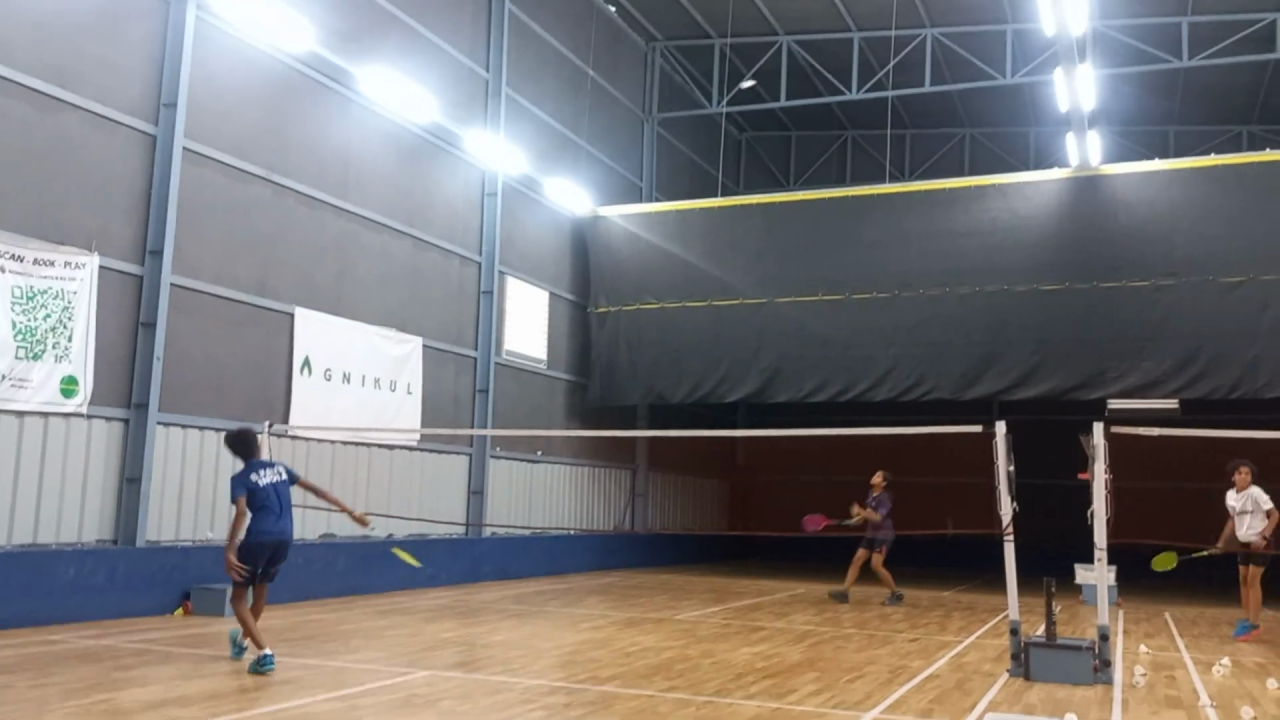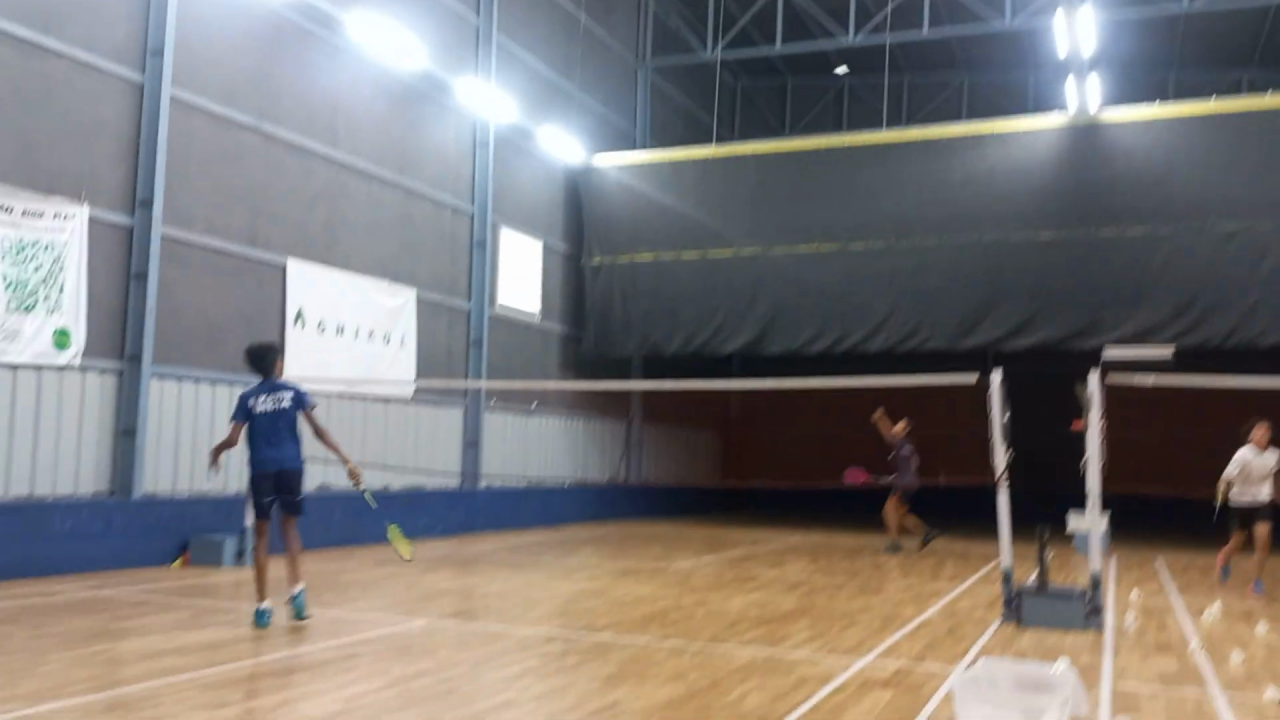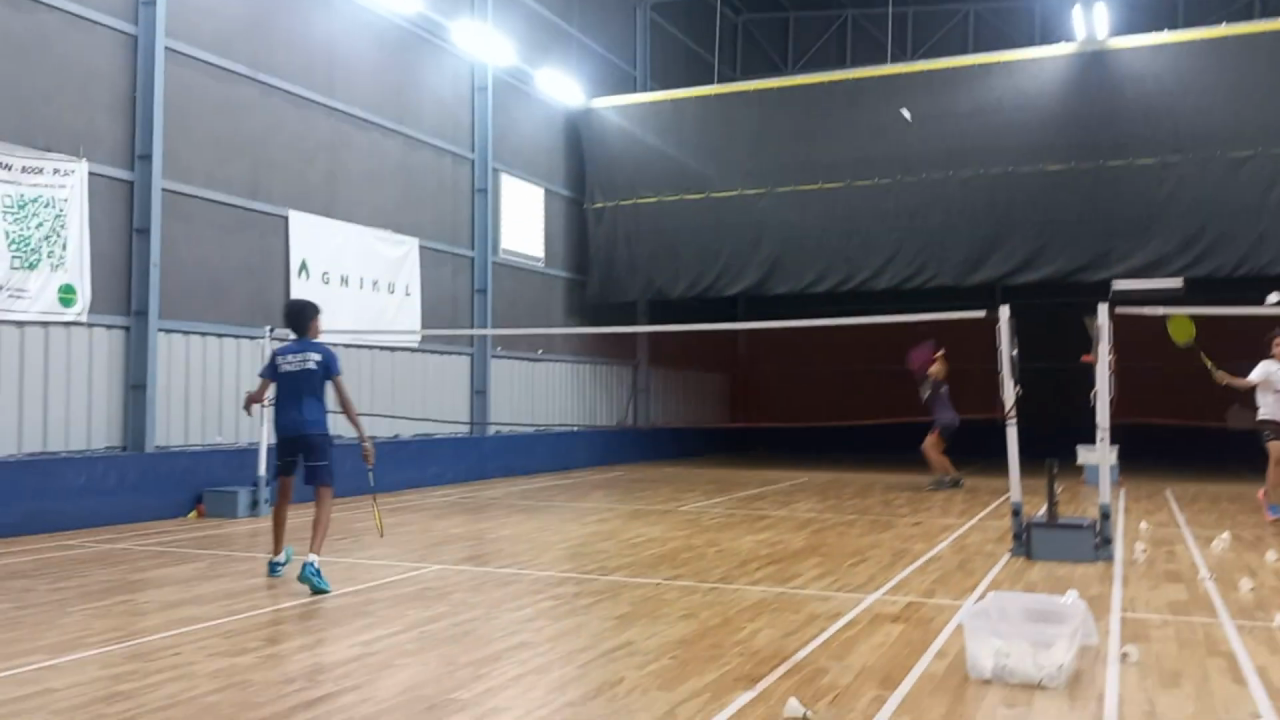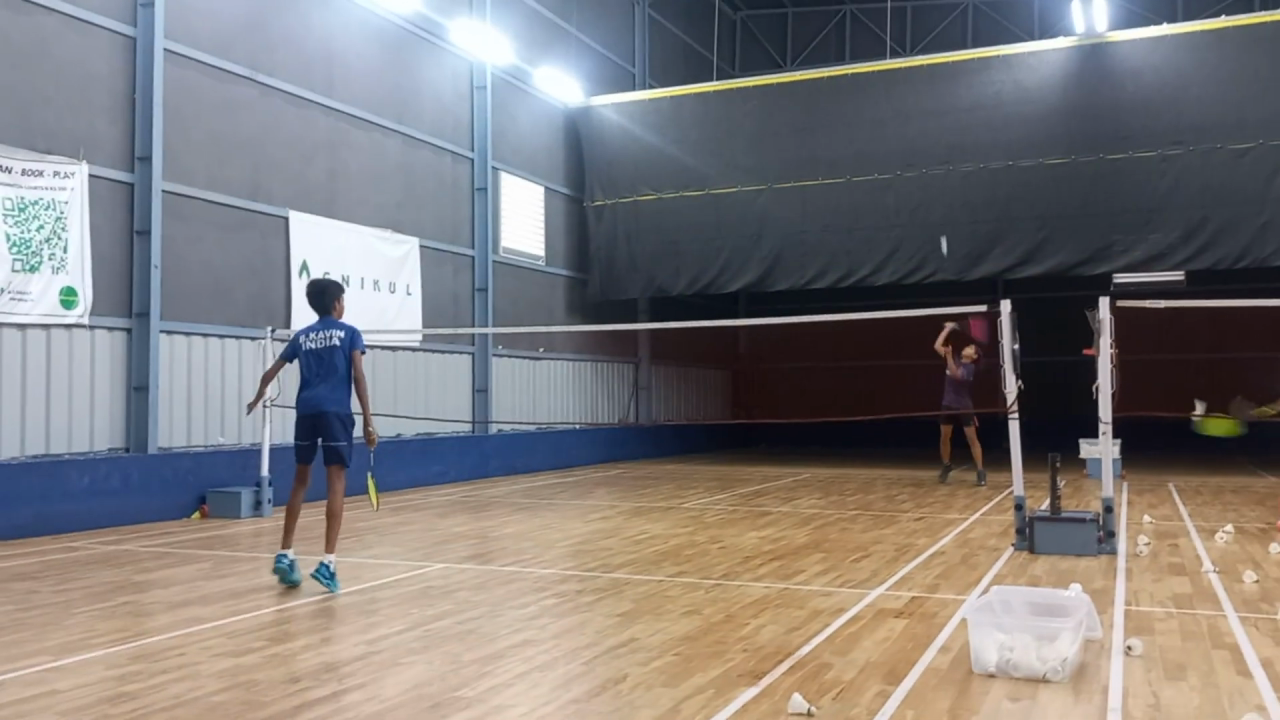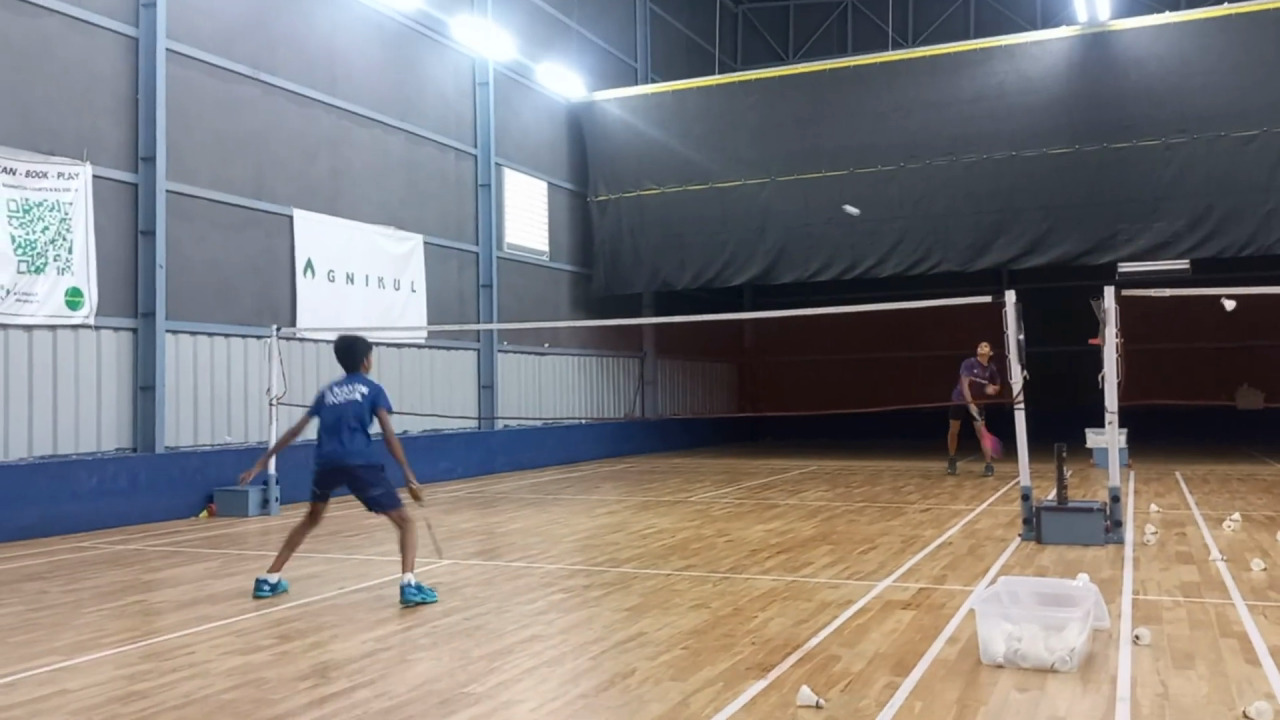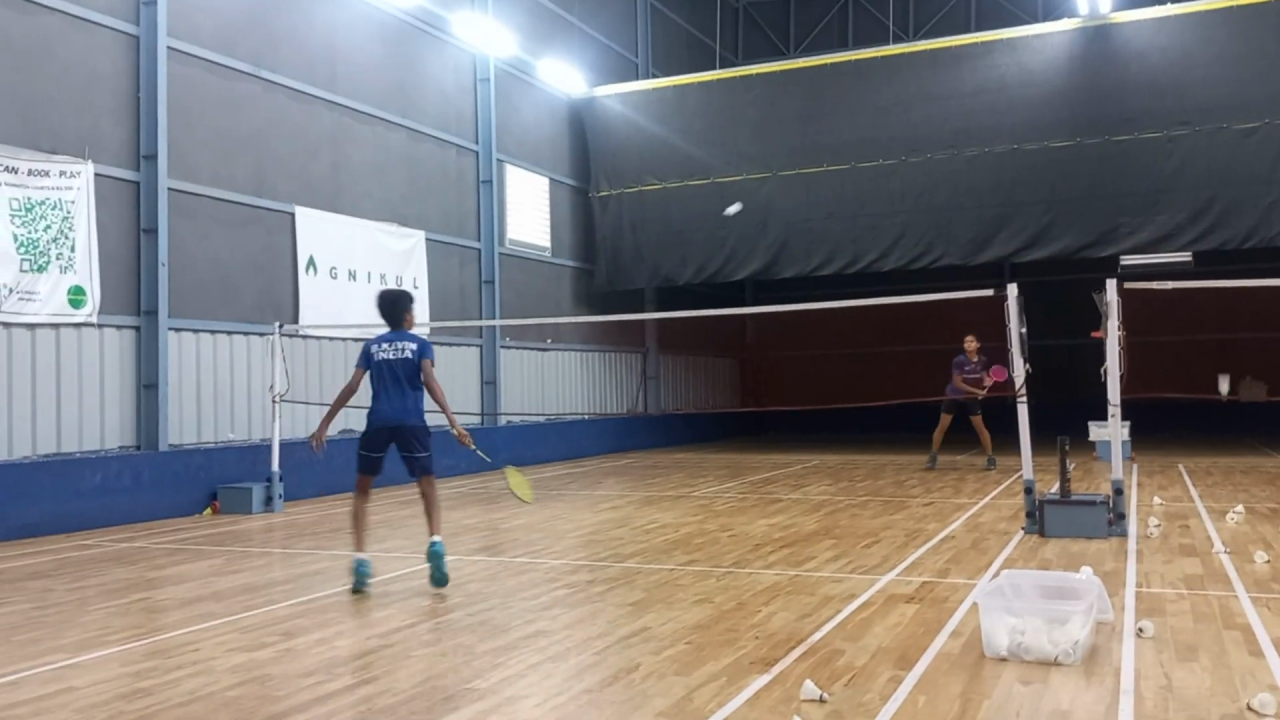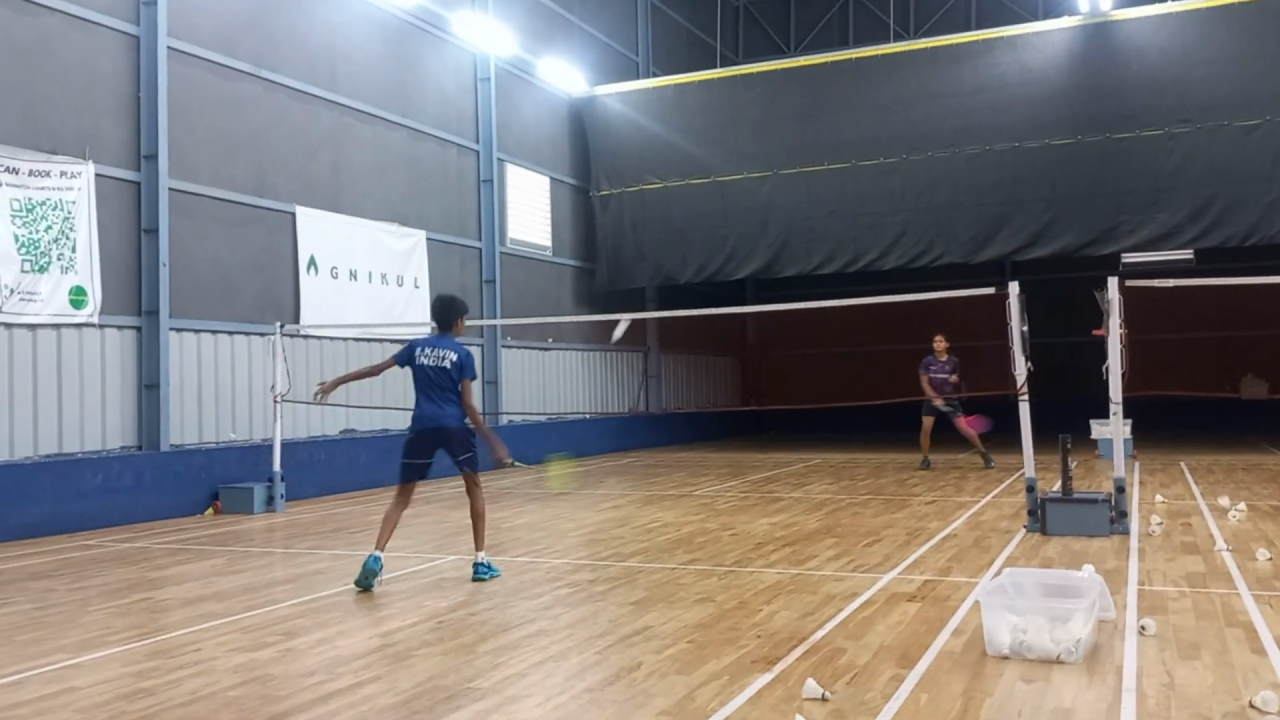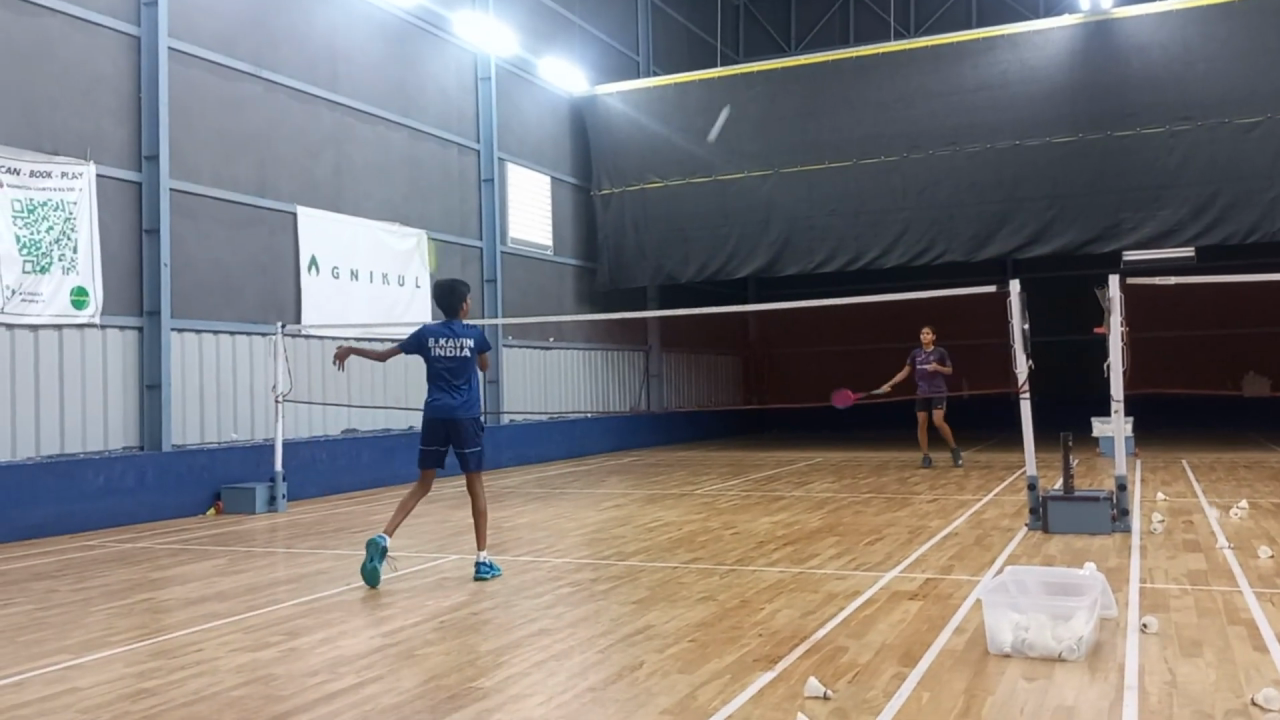
dt=0.3s
person 1, frame 1
left shoulder: (241, 479)
right shoulder: (281, 469)
left elbow: (242, 513)
right elbow: (316, 490)
left wrist: (230, 551)
right wrist: (350, 511)
left hip: (259, 539)
right hip: (284, 538)
left knee: (239, 598)
right knee: (260, 588)
left ankle: (265, 653)
right ankle: (244, 640)
person 1, frame 2
left shoulder: (247, 398)
right shoulder: (294, 393)
left elbow: (232, 440)
right elbow: (318, 430)
left wrist: (215, 451)
right wrist: (346, 461)
left hip: (262, 469)
right hip: (290, 467)
left knee: (262, 534)
right knee: (290, 527)
left ankle: (263, 606)
right ankle: (296, 589)
person 1, frame 3
left shoulder: (279, 355)
right shoulder: (324, 354)
left elbow: (258, 395)
right elbow: (344, 400)
left wrist: (248, 402)
right wrist: (363, 438)
left hip: (286, 431)
right hip: (315, 431)
left knee: (284, 493)
right knee: (324, 498)
left ankle: (277, 558)
right ankle: (310, 563)
person 1, frame 4
left shoulder: (302, 336)
right shoulder: (349, 332)
left elbow: (271, 373)
right elbow: (358, 377)
left wrist: (259, 396)
right wrist: (368, 420)
left hip: (306, 412)
right hip: (335, 411)
left knee: (300, 483)
right knee: (336, 485)
left ankle: (285, 555)
right ankle: (327, 562)
person 1, frame 5
left shoulder: (327, 391)
right shoulder: (372, 389)
left elbow: (296, 430)
right elbow: (388, 434)
left wrist: (262, 463)
right wrist: (408, 474)
left hip: (327, 463)
right hip: (360, 463)
left knee: (311, 518)
right knee: (405, 521)
left ankle: (269, 578)
right ankle: (408, 583)
person 1, frame 6
left shoulder: (371, 346)
right shoulder: (420, 344)
left elbow: (351, 387)
right elbow: (429, 381)
left wrist: (324, 424)
right wrist: (453, 422)
left hip: (378, 423)
right hip: (411, 423)
left knee: (362, 492)
right knee: (428, 490)
left ankle: (361, 559)
right ankle: (435, 543)
person 1, frame 7
left shoulder: (416, 347)
right shoulder: (463, 354)
left elbow: (375, 369)
right elbow: (469, 406)
left wrist: (336, 382)
right wrist: (495, 443)
left hip: (421, 427)
right hip: (454, 426)
left knee: (401, 498)
right knee: (474, 488)
left ankle: (376, 557)
right ankle: (480, 561)
person 1, frame 8
left shoulder: (426, 334)
right shoulder: (475, 334)
left elbow: (383, 355)
left wrist: (349, 350)
left hip: (434, 416)
right hip: (465, 417)
left knee: (422, 485)
right knee: (475, 485)
left ankle: (383, 538)
right ankle: (482, 560)
